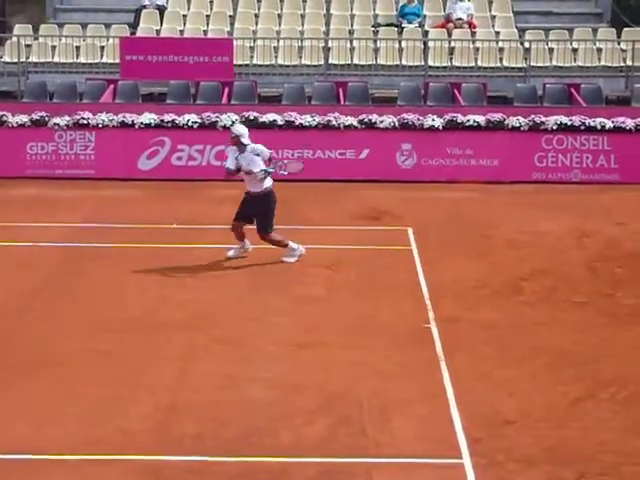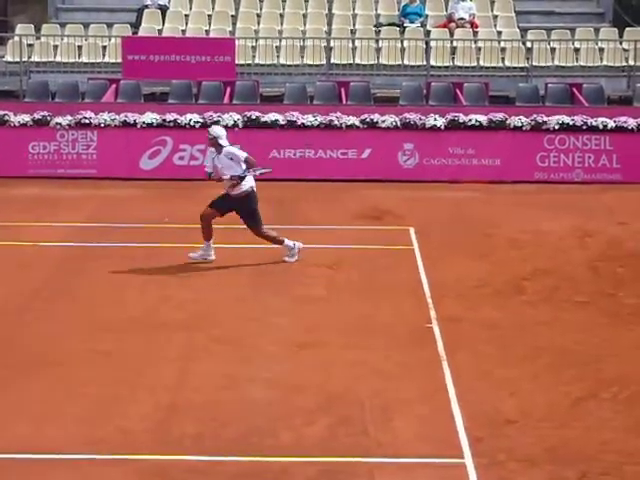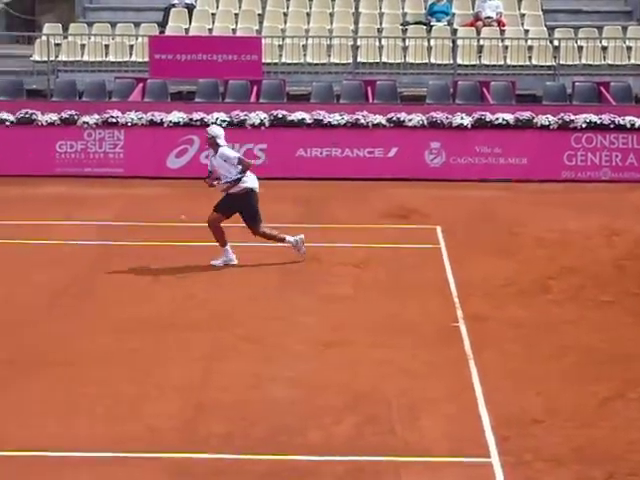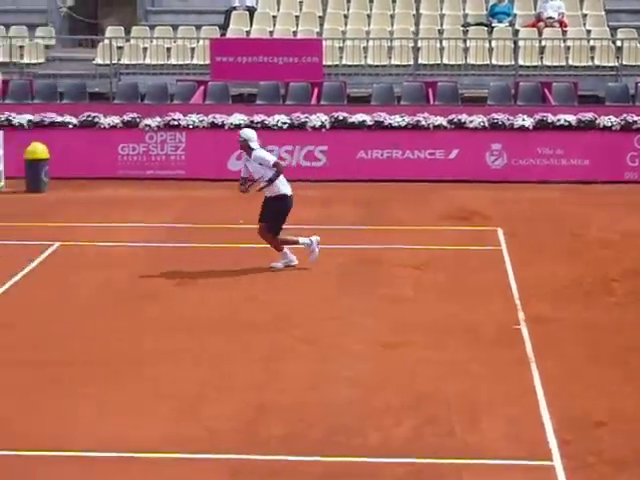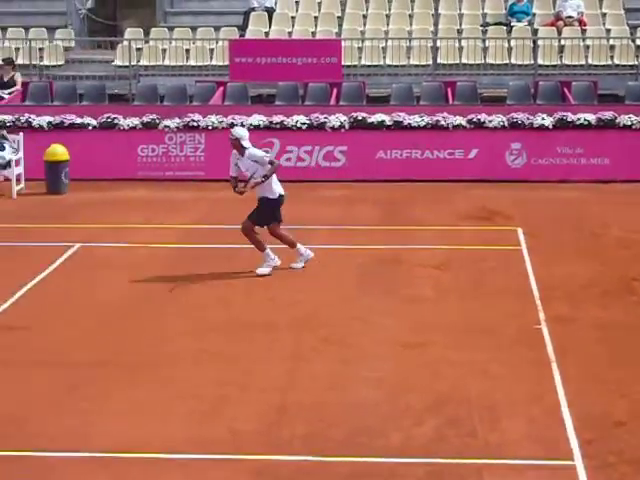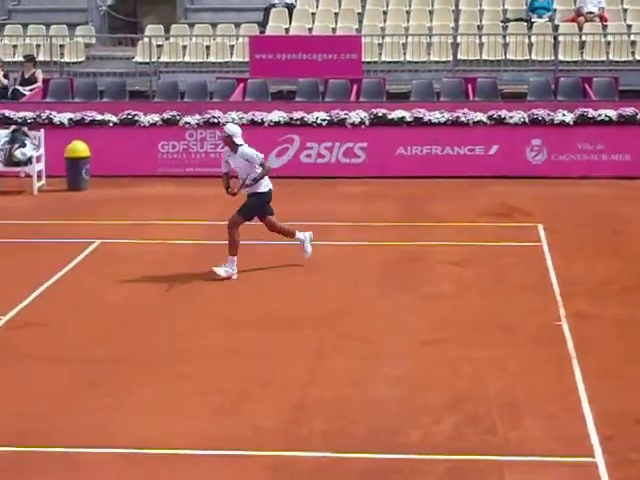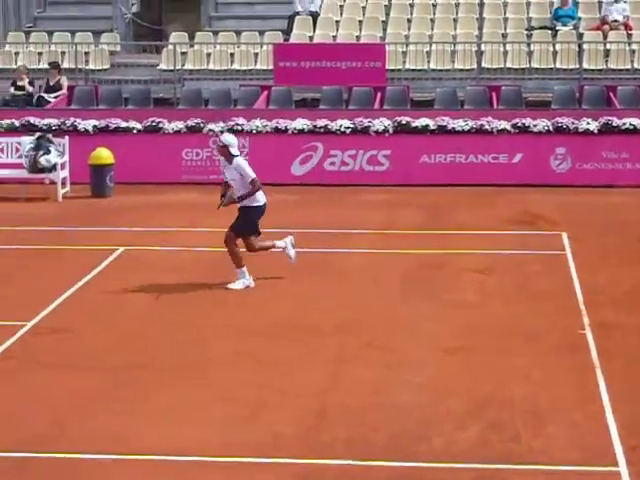
dt=0.1s
person 1, frame 1
left shoulder: (256, 149)
right shoulder: (234, 152)
left elbow: (272, 158)
right elbow: (228, 174)
left wrist: (268, 171)
right wrist: (241, 170)
left hip: (265, 195)
right hip: (251, 195)
left knee: (265, 235)
right knee: (236, 226)
left ankle: (295, 249)
right ankle: (243, 246)
person 1, frame 2
left shoulder: (231, 151)
right shoulder: (212, 154)
left elbow: (252, 163)
right elbow: (208, 174)
left wrist: (239, 180)
right wrist: (217, 177)
left hip: (246, 195)
right hip: (230, 195)
left knee: (259, 231)
right knee: (205, 216)
left ankle: (293, 246)
right ankle: (207, 251)
person 1, frame 3
left shoulder: (224, 152)
right shoulder: (213, 155)
left elbow: (247, 164)
right elbow: (212, 174)
left wrist: (233, 182)
right wrist: (210, 180)
left hip: (247, 193)
right hip: (233, 194)
left knee: (258, 231)
right knee: (212, 221)
left ankle: (294, 241)
right ankle: (228, 256)
person 1, frame 4
left shoulder: (259, 155)
right shoulder: (245, 157)
left elbow: (280, 167)
right elbow: (243, 178)
left wrist: (267, 183)
right wrist: (243, 186)
left hip: (281, 197)
right hip: (271, 197)
left knee: (270, 236)
right knee: (263, 232)
left ankle: (309, 242)
right ankle: (288, 258)
person 1, frame 5
left shoulder: (253, 153)
right shoulder: (235, 156)
left elbow: (275, 164)
right elbow: (233, 177)
left wrist: (263, 179)
right wrist: (236, 188)
left hip: (273, 196)
right hip: (265, 196)
left knee: (246, 228)
right knee: (275, 231)
left ankle: (270, 259)
right ankle: (304, 253)
person 1, frame 6
left shoulder: (246, 151)
right shoulder: (227, 152)
left elbow: (266, 168)
right elbow: (225, 174)
left wrist: (250, 183)
right wrist: (228, 187)
left hip: (260, 193)
right hip: (255, 193)
left knee: (232, 224)
right knee: (273, 225)
left ankle: (230, 267)
right ankle: (303, 237)
person 1, frame 7
left shoulder: (240, 163)
right shoulder: (225, 163)
left elbow: (257, 186)
right elbow: (226, 183)
left wrist: (236, 200)
right wrist: (223, 196)
left hip: (253, 206)
right hip: (247, 206)
left knee: (229, 240)
right knee: (252, 246)
left ankle: (244, 278)
right ankle: (285, 243)
